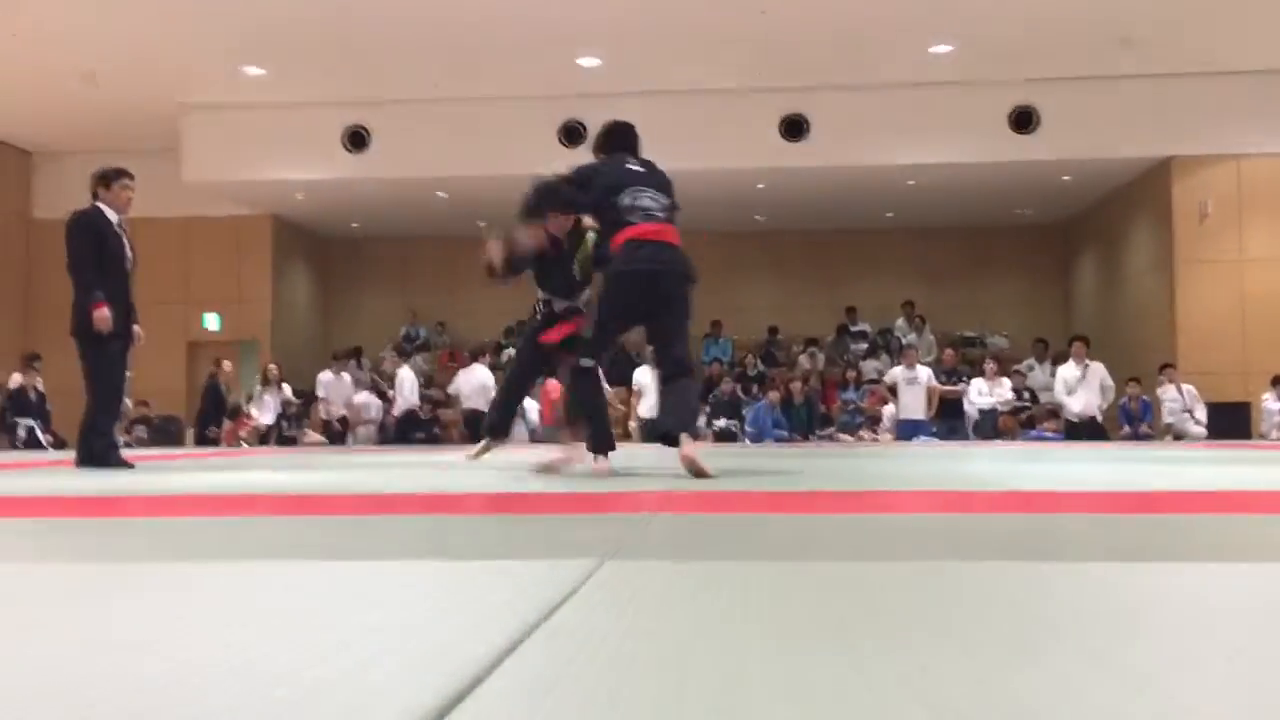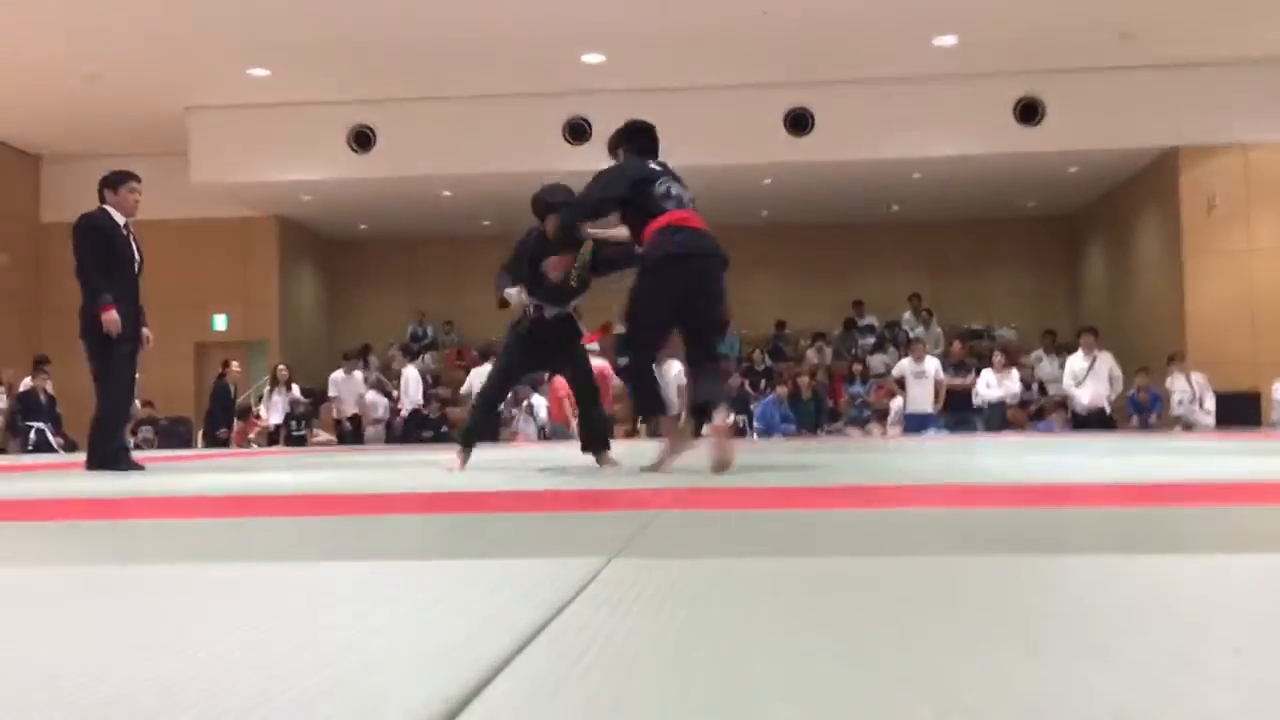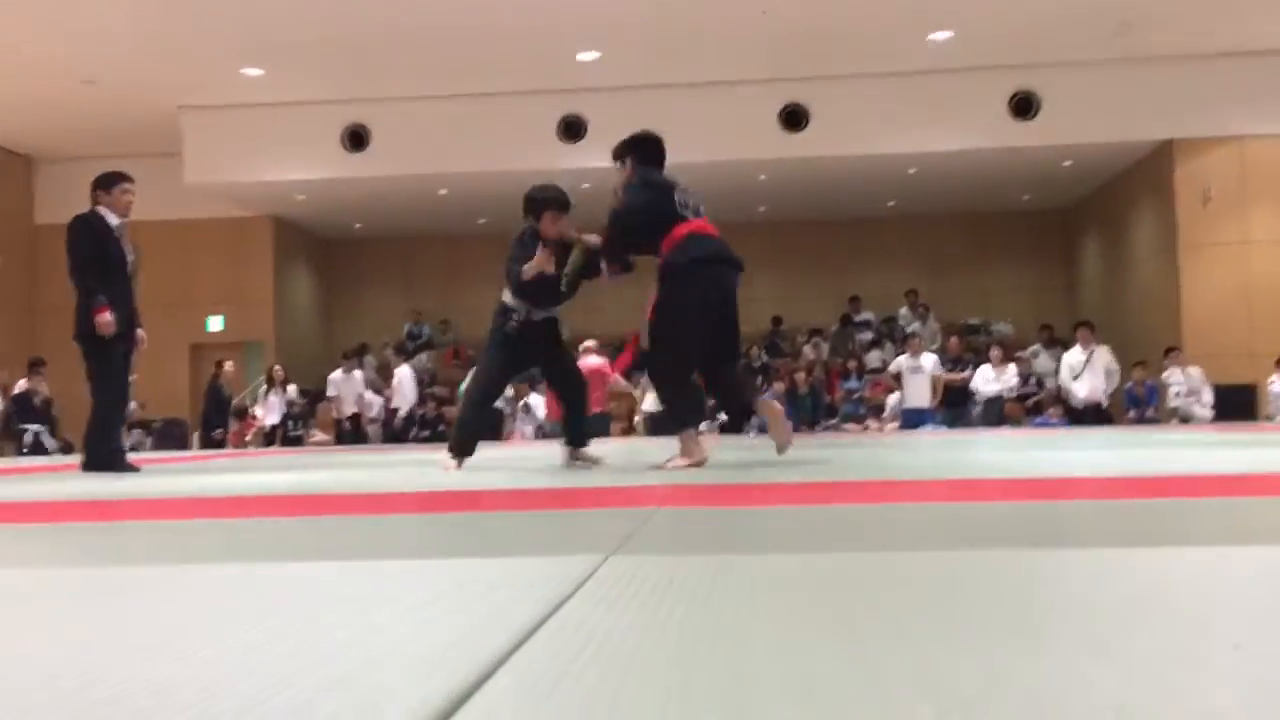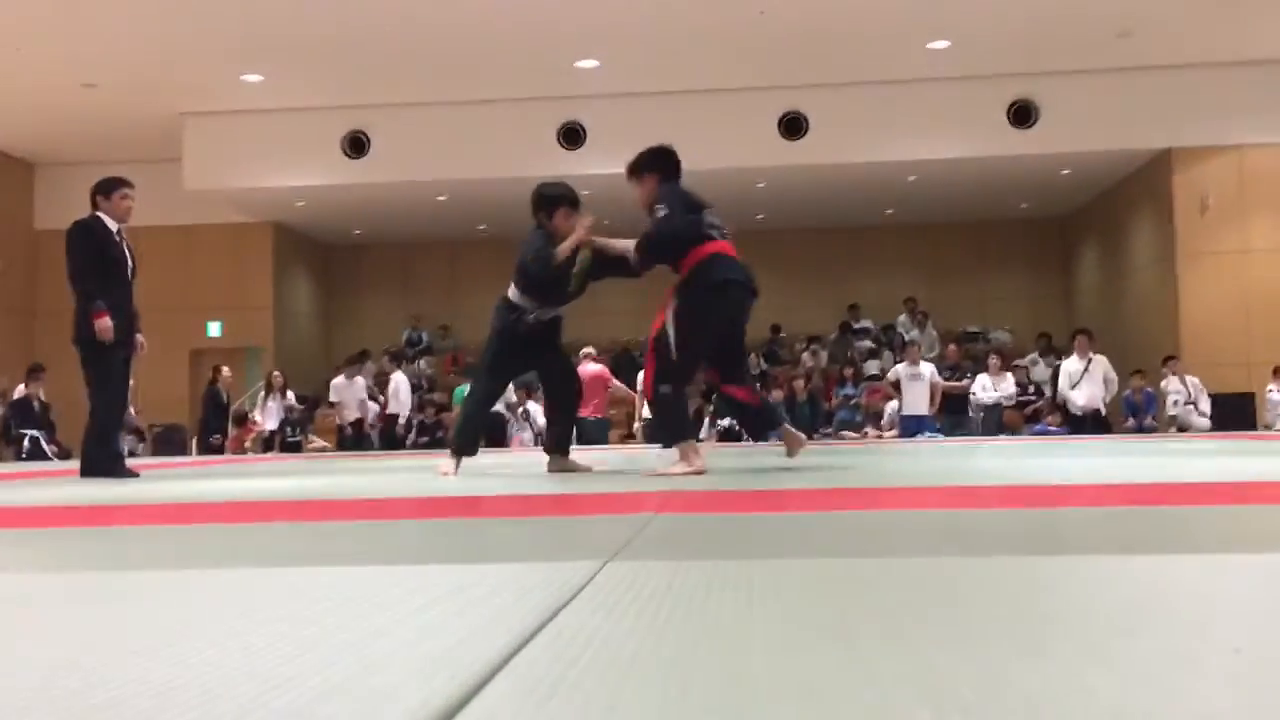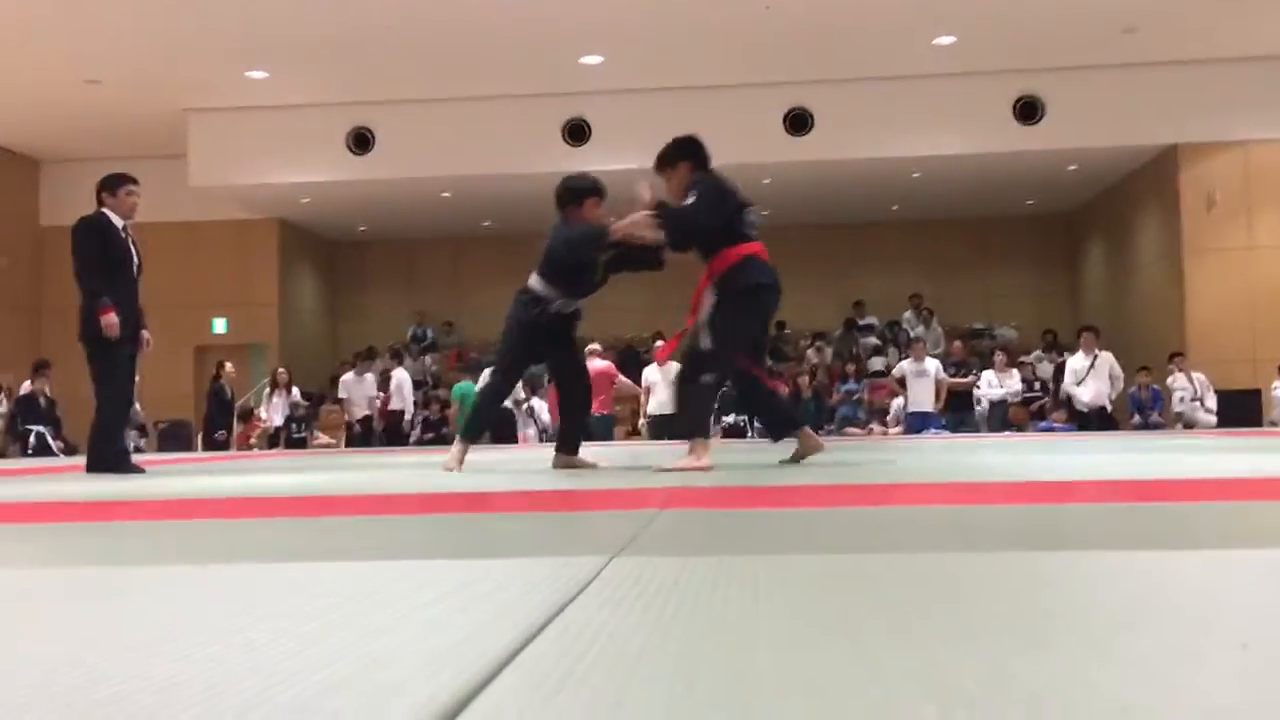
dt=0.1s
person 1, frame 1
left shoulder: (597, 173)
right shoulder: (660, 179)
left elbow: (551, 197)
left wrist: (533, 222)
left hip: (631, 270)
right hip: (672, 271)
left knee: (587, 355)
right knee: (676, 364)
right ankle: (686, 441)
person 1, frame 2
left shoulder: (622, 174)
right shoulder: (672, 178)
left elbow: (584, 206)
left wrist: (566, 239)
left hip: (668, 259)
right hip: (704, 256)
left knee: (632, 354)
right knee: (703, 353)
left ankle: (673, 429)
right ankle: (717, 416)
person 1, frame 3
left shoulder: (639, 183)
right shoulder: (664, 187)
left elbow: (625, 218)
right elbow: (652, 240)
left wrist: (613, 256)
right wrist: (602, 242)
left hip: (691, 267)
right hip: (719, 265)
left knee: (663, 361)
right knee: (715, 360)
left ankle: (691, 447)
right ankle: (762, 406)
person 1, frame 4
left shoulder: (668, 199)
right shoulder: (683, 201)
left elbow: (664, 239)
right elbow: (656, 248)
left wrist: (636, 251)
right wrist: (613, 246)
left hip: (708, 286)
right hip: (730, 285)
left knee: (665, 372)
right knee: (728, 375)
left ankle: (690, 456)
right ankle: (783, 432)
person 1, frame 5
left shoulder: (705, 188)
right shoulder: (718, 191)
left elbow: (685, 225)
right elbow: (683, 238)
left wrist: (655, 206)
left hip: (743, 285)
right hip: (756, 284)
left knee: (700, 363)
right knee: (744, 370)
left ankle: (698, 451)
right ankle: (804, 437)
person 2, frame 1
left shoulder: (120, 231)
right shoulder: (84, 221)
right elbow: (80, 267)
left wrist: (132, 319)
right wrist: (97, 304)
left hip: (118, 324)
right hip: (97, 320)
left knee: (112, 391)
right knee: (103, 389)
left ankle: (98, 451)
right ankle: (98, 451)
person 2, frame 2
left shoulder: (128, 233)
right shoulder: (91, 223)
right elbow: (87, 270)
left wrist: (141, 322)
right wrist: (105, 306)
left hip: (126, 325)
right hip: (106, 322)
left knee: (122, 393)
right knee: (113, 390)
left ankle: (108, 454)
right ankle: (109, 453)
person 2, frame 3
left shoulder: (120, 234)
right shoulder: (85, 225)
right elbow: (81, 272)
left wrist: (135, 324)
right wrist: (99, 307)
left hip: (121, 327)
right hip: (100, 324)
left knee: (117, 395)
right knee: (107, 392)
left ankle: (104, 456)
right ankle: (104, 456)
person 2, frame 4
left shoulder: (121, 240)
right shoulder: (84, 230)
right elbow: (81, 277)
left wrist: (135, 328)
right wrist: (98, 312)
left hip: (119, 332)
right hip: (99, 329)
left knee: (116, 401)
right knee: (106, 398)
left ankle: (100, 462)
right ankle: (103, 461)
person 2, frame 5
left shoulder: (126, 236)
right shoulder: (90, 226)
right elbow: (86, 273)
left wrist: (140, 325)
right wrist: (104, 309)
left hip: (125, 329)
right hip: (105, 325)
left knee: (121, 397)
right knee: (112, 394)
left ankle: (106, 457)
right ankle: (109, 457)
person 3, frame 1
left shoulder: (585, 237)
right shoulder: (537, 240)
right elbow: (510, 266)
right wrist: (497, 258)
left hip: (577, 319)
right hip: (546, 319)
right knee: (515, 380)
left ankle: (600, 451)
right ankle: (492, 436)
person 3, frame 2
right shoulder: (532, 241)
left elbow: (623, 257)
right elbow: (507, 274)
right wrist: (511, 294)
left hip: (563, 326)
right hip: (530, 325)
left knee: (586, 386)
right knee: (496, 384)
left ankle: (599, 449)
right ankle: (465, 448)
person 3, frame 3
left shoulder: (574, 248)
right shoulder: (526, 243)
right elbow: (515, 278)
right wrist: (535, 267)
left hip: (544, 328)
right hip: (511, 327)
left knee: (573, 385)
right knee: (483, 389)
left ankle: (575, 447)
right ankle: (458, 453)
person 3, frame 4
left shoulder: (584, 248)
right shoulder: (537, 243)
left elbow: (617, 265)
right elbow: (536, 272)
right wrist: (572, 244)
left hip: (543, 328)
right hip: (512, 326)
left knee: (566, 389)
right knee: (485, 389)
left ankle: (558, 455)
right ankle: (456, 455)
person 3, frame 5
left shoulder: (605, 239)
right shoulder: (569, 233)
left elbow: (642, 257)
right elbow: (581, 247)
right wrist: (626, 226)
left hip: (560, 320)
right hip: (531, 316)
left knee: (577, 386)
right knee: (502, 382)
left ankle: (567, 452)
right ankle: (463, 442)
